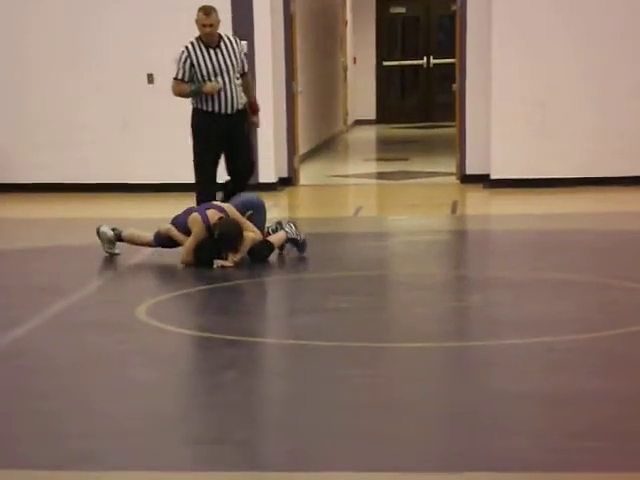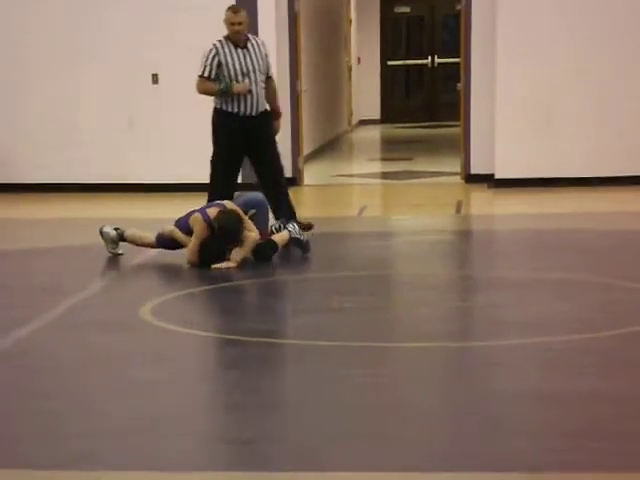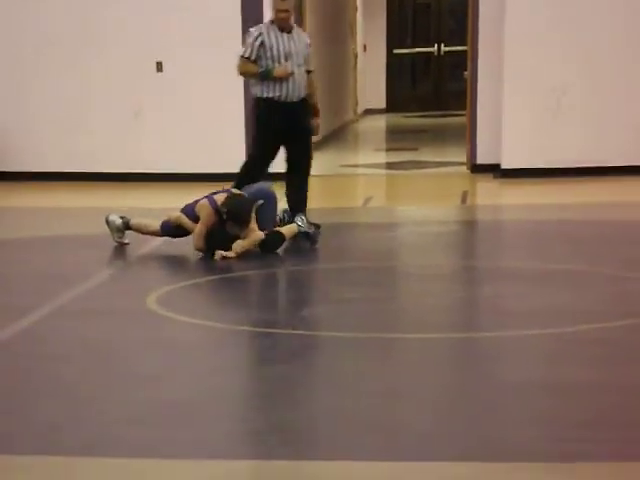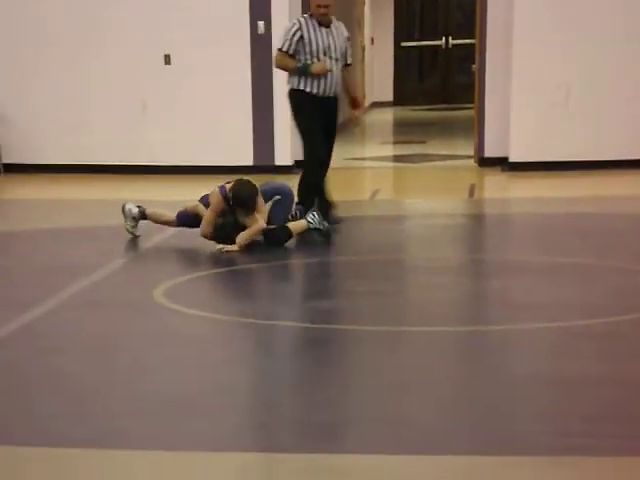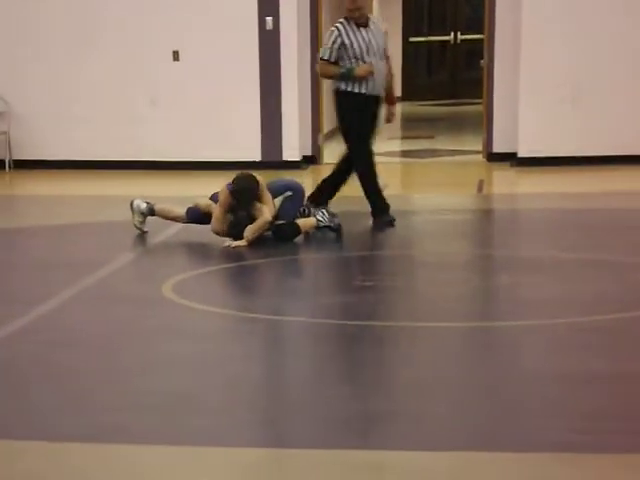
dt=0.3s
person 1, frame 1
left shoulder: (234, 43)
right shoulder: (189, 51)
left elbow: (245, 77)
right elbow: (177, 88)
left wrist: (254, 109)
right wrist: (200, 89)
left hip: (237, 116)
right hip: (207, 120)
left knee: (245, 168)
right knee: (206, 174)
person 1, frame 2
left shoulder: (259, 46)
right shoulder: (217, 50)
left elbow: (269, 82)
right elbow: (202, 86)
left wrist: (276, 114)
right wrist: (229, 89)
left hip: (259, 119)
right hip: (229, 121)
left knee: (272, 171)
right knee: (223, 175)
left ankle: (288, 221)
person 1, frame 3
left shoulder: (303, 37)
right shoulder: (260, 33)
left elbow: (308, 76)
right elbow: (243, 67)
left wrist: (314, 112)
right wrist: (270, 72)
left hip: (297, 107)
right hip: (269, 107)
left knee: (301, 163)
right knee: (259, 160)
left ankle: (298, 216)
person 1, frame 4
left shoulder: (341, 30)
right shoulder: (299, 27)
left elbow: (346, 69)
right elbow: (280, 60)
left wrist: (355, 103)
right wrist: (307, 68)
left hip: (329, 101)
right hip: (305, 98)
left knee: (322, 156)
right knee: (316, 152)
left ankle: (303, 207)
right ankle: (324, 205)
person 1, frame 5
left shoulder: (378, 27)
right shoulder: (338, 32)
left elbow: (385, 64)
right elbow: (323, 69)
left wrist: (390, 100)
right wrist: (351, 72)
left hip: (372, 99)
right hip: (350, 101)
left knee: (355, 155)
right knee: (362, 155)
left ankle: (318, 199)
right ankle: (380, 210)
person 2, frame 1
left shoulder: (228, 211)
right shoulder: (201, 227)
left elbow: (254, 234)
right elbow: (186, 259)
left wrist: (234, 257)
right hip: (184, 223)
left knee: (258, 254)
right knee: (153, 240)
left ankle: (285, 232)
right ankle: (113, 234)
person 2, frame 2
left shoulder: (231, 209)
right shoulder: (202, 225)
left elbow: (253, 235)
right elbow: (191, 259)
left wrist: (235, 260)
right hip: (188, 226)
left knee: (262, 253)
right knee: (155, 241)
left ankle: (289, 232)
right ankle: (116, 234)
person 2, frame 3
left shoulder: (241, 198)
right shoulder: (209, 211)
left elbow: (255, 234)
right elbow: (198, 245)
left wrist: (234, 250)
left knee: (267, 244)
right knee: (160, 230)
left ankle: (298, 225)
right ankle: (122, 223)
person 2, frame 4
left shoulder: (252, 192)
right shoulder: (218, 199)
left elbow: (260, 223)
right elbow: (205, 231)
left wrist: (238, 243)
right hip: (216, 206)
left knee: (273, 237)
right knee: (177, 220)
left ankle: (309, 221)
right ankle: (137, 212)
person 2, frame 5
left shoulder: (258, 184)
right shoulder: (227, 196)
left elbow: (267, 216)
right elbow: (217, 228)
left wrist: (246, 238)
left knee: (282, 233)
right knee: (186, 216)
left ankle: (318, 218)
right ankle: (146, 208)
